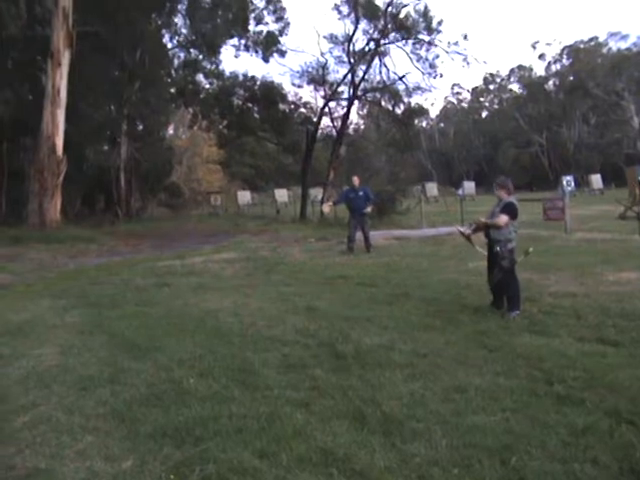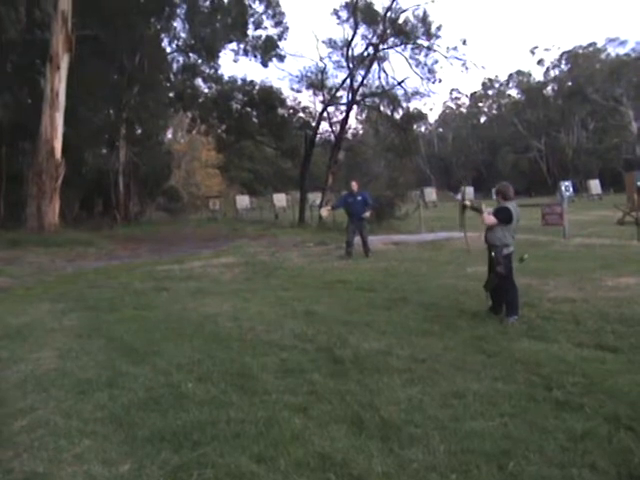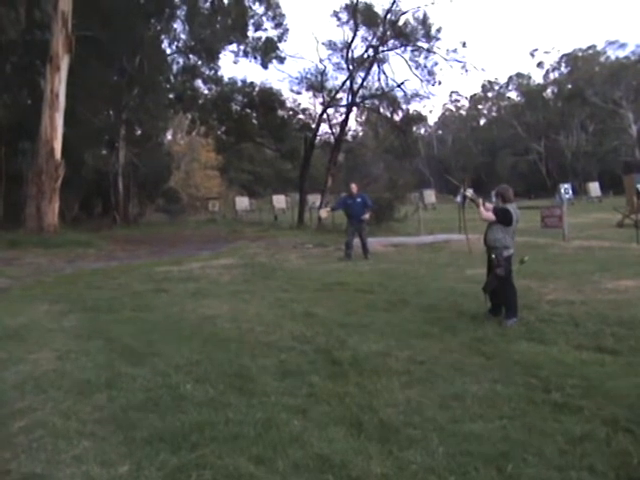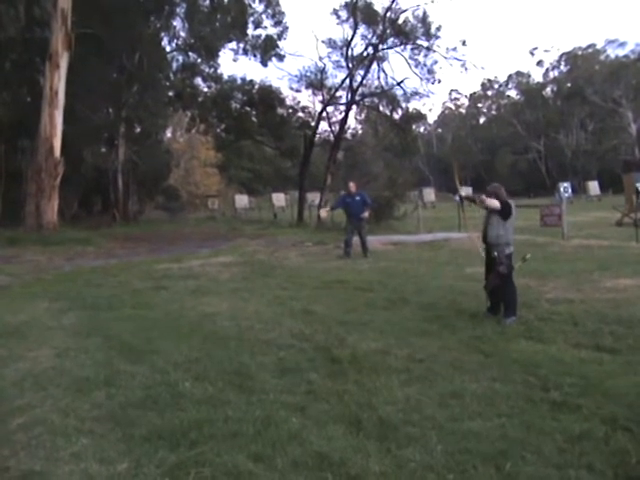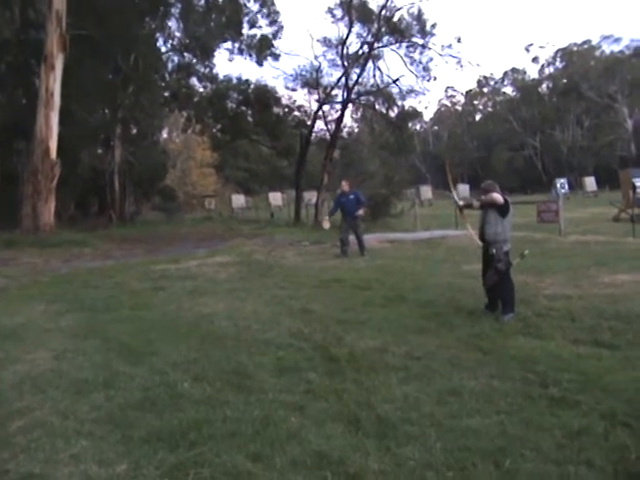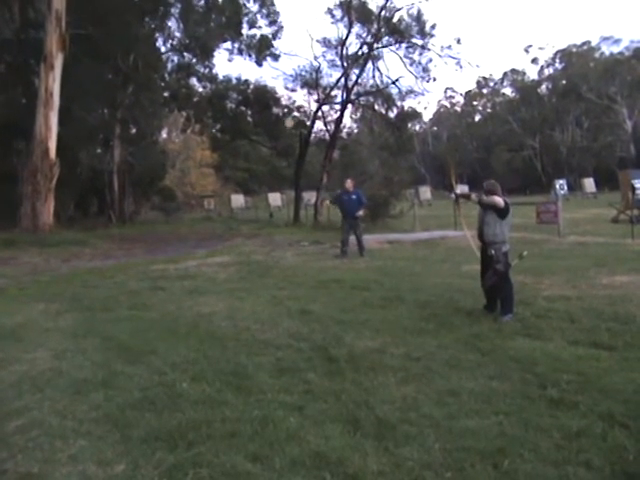
dt=0.7s
person 1, frame 1
left shoulder: (510, 204)
right shoulder: (500, 203)
left elbow: (500, 222)
right elbow: (491, 223)
left wrist: (484, 222)
right wrist: (474, 229)
left hip: (504, 246)
right hip: (494, 244)
left knee: (508, 276)
right knee: (493, 275)
left ankle: (514, 308)
right ankle: (498, 303)
person 1, frame 2
left shoulder: (505, 210)
right shoulder: (505, 208)
left elbow: (487, 221)
right elbow: (490, 214)
left wrist: (483, 212)
left hip: (502, 251)
right hip: (497, 250)
left knee: (506, 281)
right knee: (494, 280)
left ankle: (512, 313)
right ankle: (496, 308)
person 1, frame 3
left shoulder: (506, 212)
right shoulder: (503, 209)
left elbow: (485, 216)
right elbow: (489, 207)
left wrist: (480, 206)
left hip: (502, 253)
right hip: (495, 252)
left knee: (505, 284)
right knee: (493, 282)
left ankle: (512, 315)
right ankle: (496, 310)
person 1, frame 4
left shoulder: (506, 205)
right shoulder: (495, 205)
left elbow: (489, 203)
right elbow: (482, 202)
left wrist: (484, 199)
left hip: (502, 251)
right hip: (492, 249)
left knee: (505, 282)
right knee: (491, 281)
left ankle: (510, 313)
right ankle: (494, 308)
person 1, frame 5
left shoulder: (502, 203)
right shoulder: (489, 204)
left elbow: (495, 196)
right elbow: (477, 204)
left wrist: (484, 199)
right wrist: (464, 204)
left hip: (499, 248)
right hip: (488, 247)
left knee: (503, 279)
right knee: (488, 278)
left ankle: (508, 310)
right ankle: (492, 305)
person 1, frame 6
left shoulder: (502, 205)
right shoulder: (487, 202)
left elbow: (496, 200)
right elbow: (474, 197)
left wrist: (484, 200)
right wrist: (461, 194)
left hip: (498, 248)
right hip: (486, 247)
left knee: (502, 280)
right knee: (486, 279)
left ankle: (507, 312)
right ankle: (491, 306)
